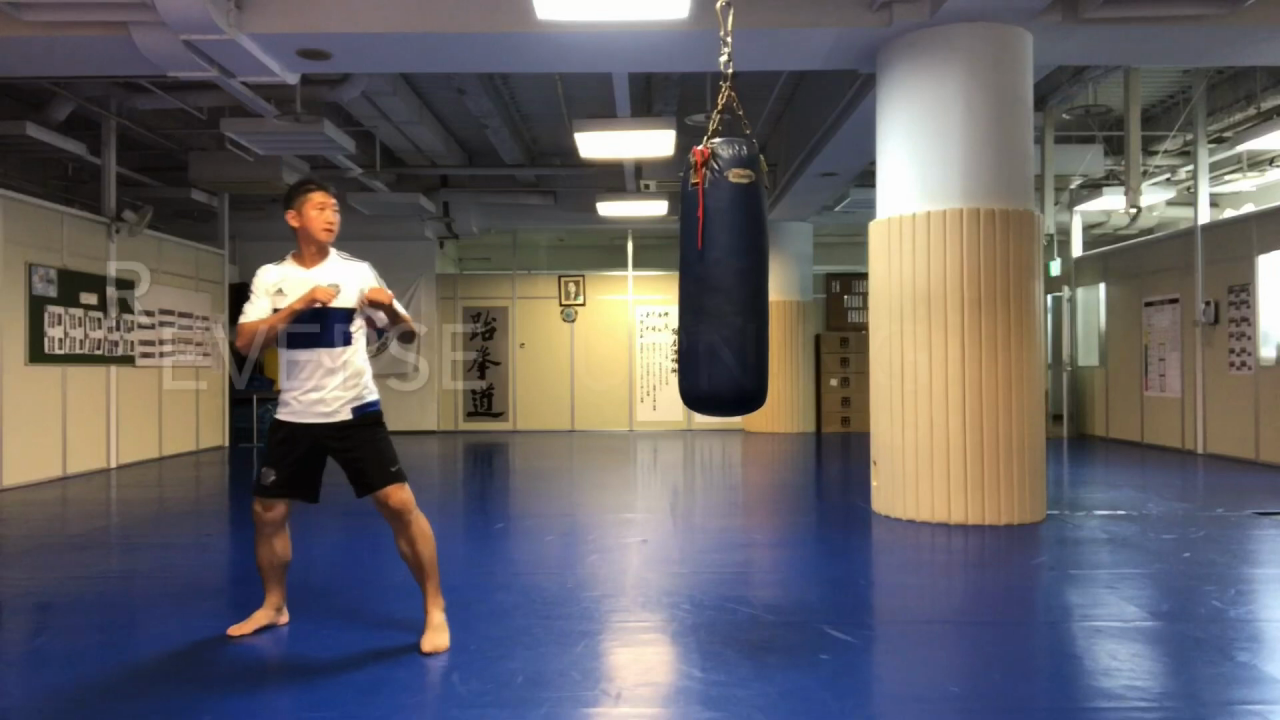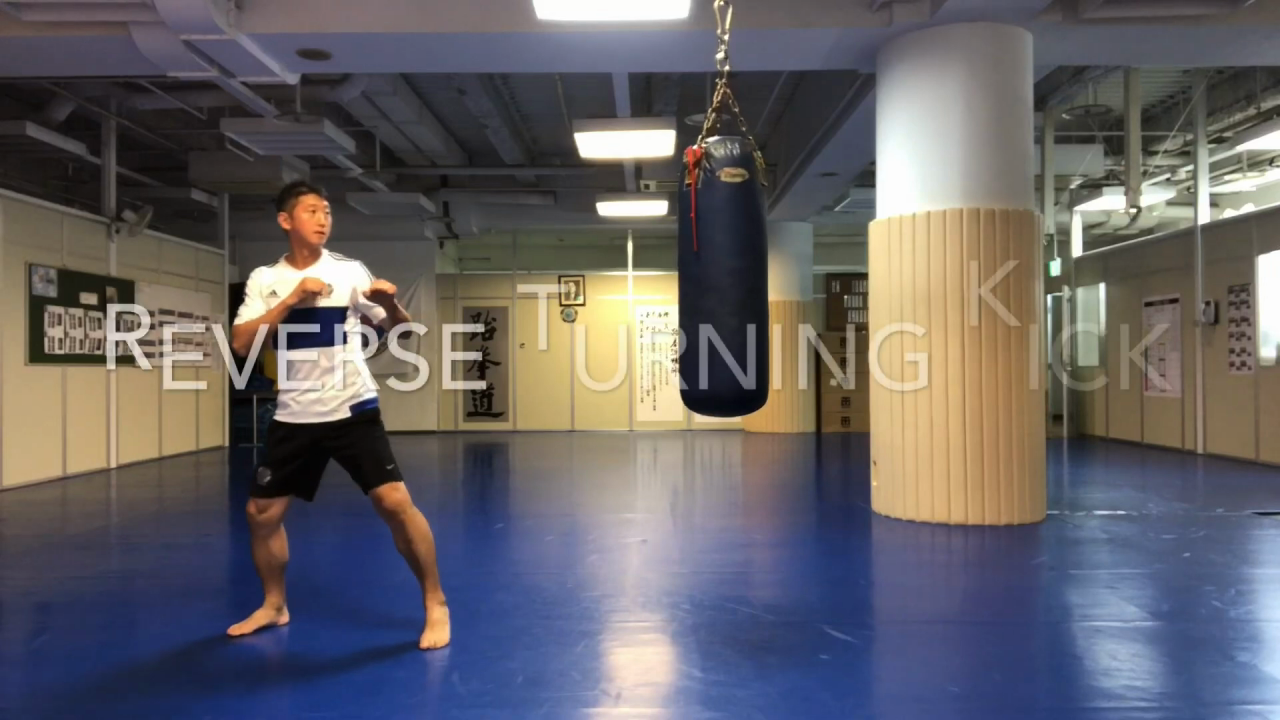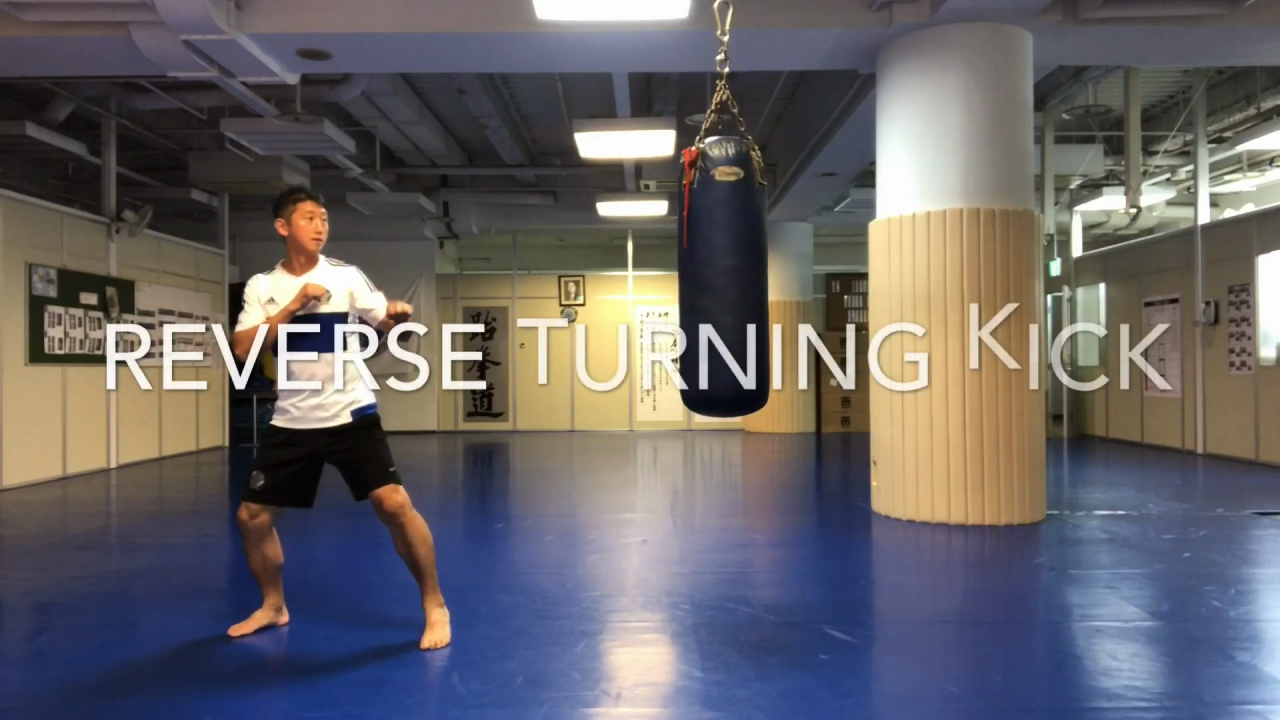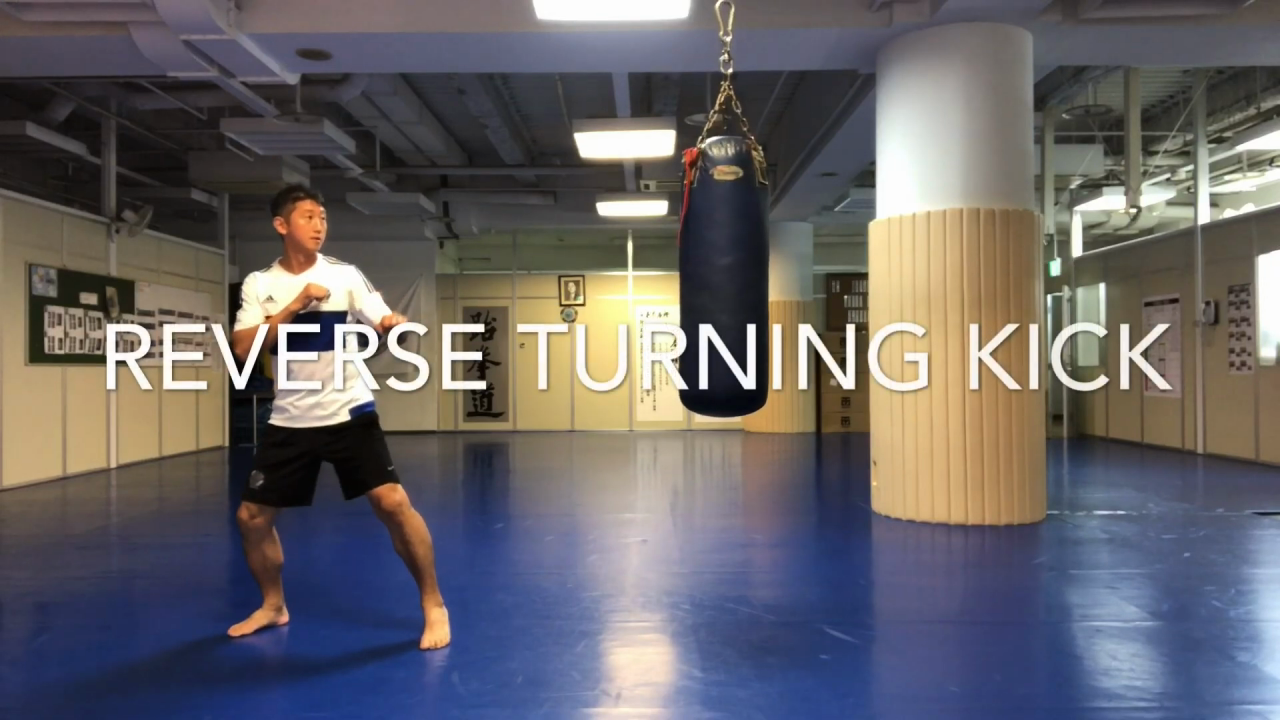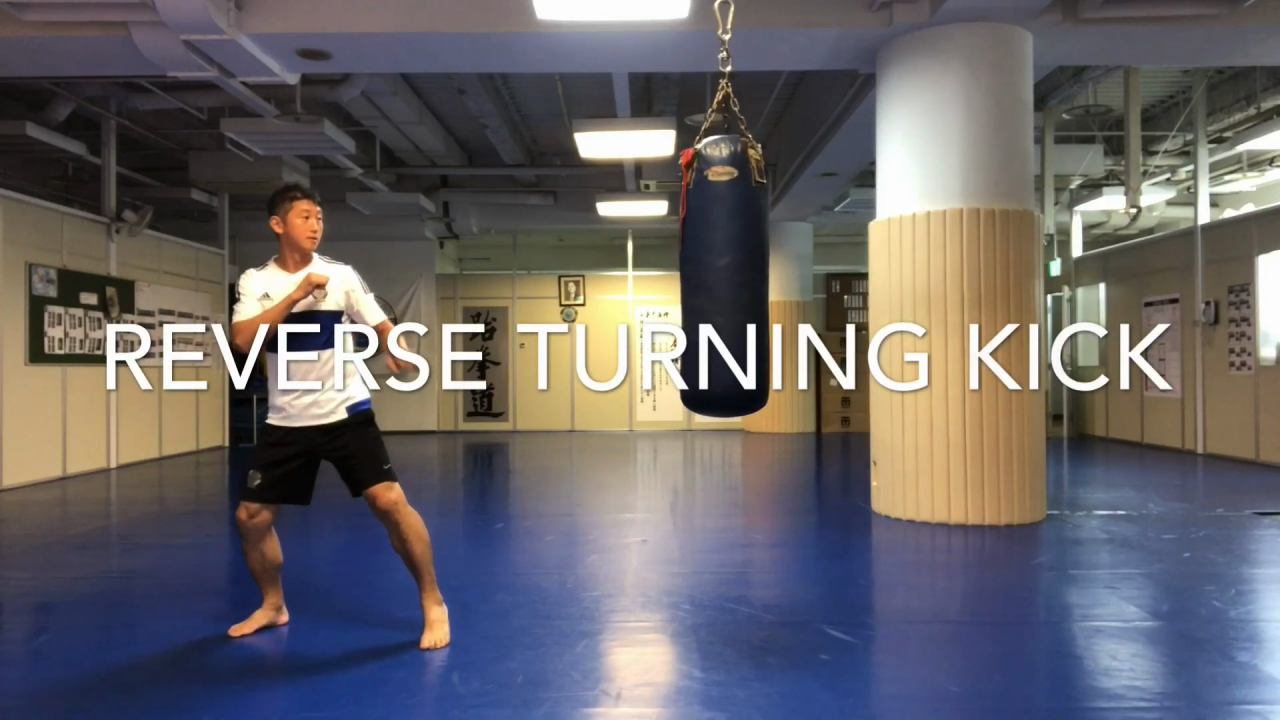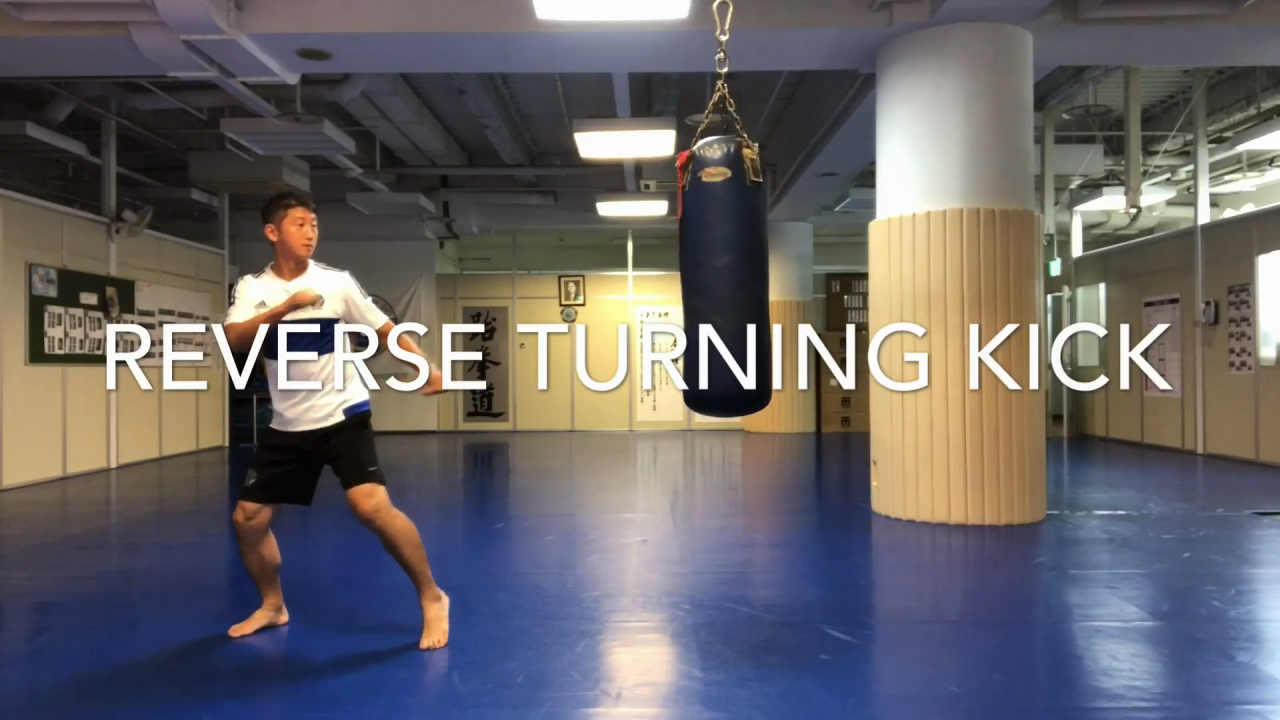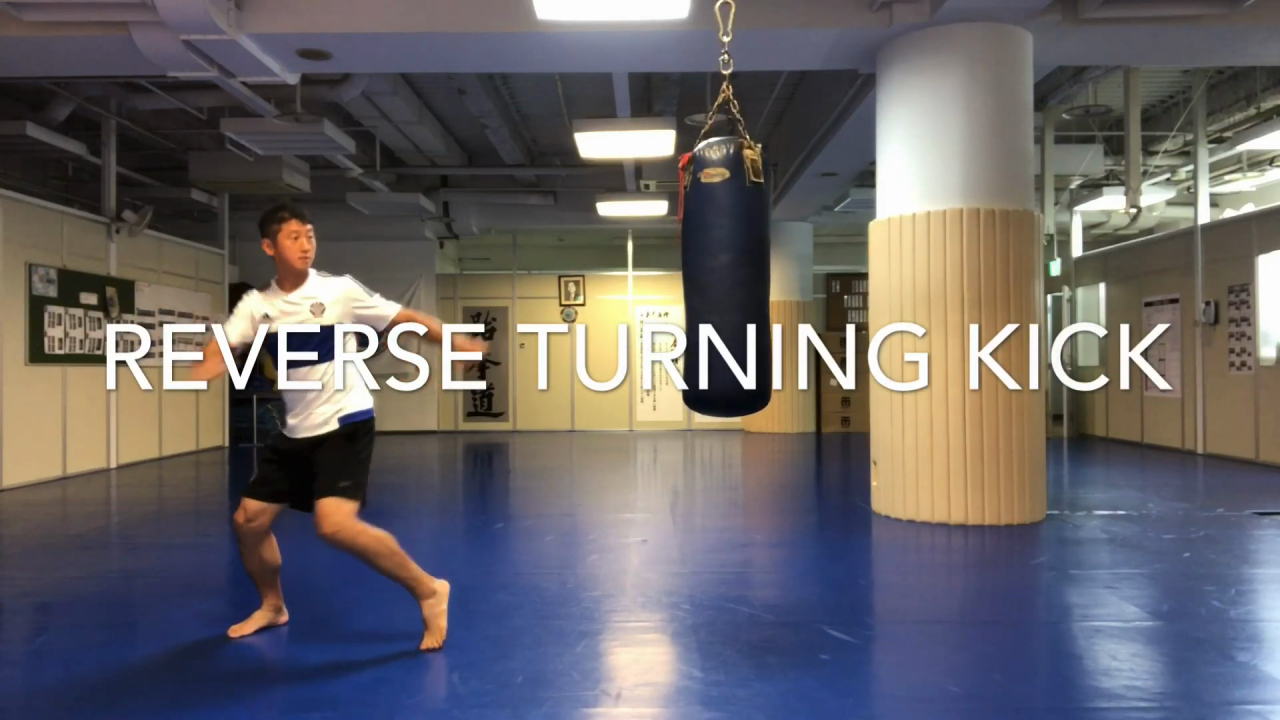
dt=0.5s
person 1, frame 1
left shoulder: (357, 271)
right shoulder: (270, 277)
left elbow: (407, 334)
right elbow: (245, 343)
left wrist: (390, 309)
right wrist: (299, 304)
left hip: (354, 411)
right hip: (295, 416)
left knee: (398, 503)
right knee: (267, 512)
left ankle: (434, 609)
right ankle: (274, 605)
person 1, frame 2
left shoulder: (349, 270)
right shoulder: (265, 279)
left elbow: (399, 329)
right elbow: (241, 344)
left wrist: (389, 303)
right wrist: (292, 300)
left hip: (352, 410)
right hip: (294, 416)
left knee: (394, 501)
right knee: (262, 511)
left ankle: (436, 605)
right ankle: (274, 605)
person 1, frame 3
left shoulder: (346, 276)
right shoulder: (261, 286)
left elbow: (391, 328)
right elbow: (243, 350)
left wrist: (400, 315)
right wrist: (294, 305)
left hip: (350, 415)
right hip: (291, 422)
left knee: (394, 504)
right knee: (252, 516)
left ankle: (434, 606)
right ankle: (273, 606)
person 1, frame 4
left shoulder: (345, 275)
right shoulder: (259, 284)
left elbow: (386, 323)
right elbow: (243, 349)
left wrist: (397, 327)
right wrist: (296, 305)
left hip: (349, 413)
right hip: (289, 421)
left knee: (392, 502)
right knee: (252, 516)
left ankle: (433, 605)
right ankle: (273, 606)
person 1, frame 5
left shoulder: (341, 275)
right shoulder: (255, 281)
left elbow: (380, 326)
right elbow: (244, 340)
left wrist: (396, 349)
right wrist: (298, 293)
left hip: (346, 412)
right hip: (286, 421)
left knee: (388, 500)
right knee: (251, 516)
left ankle: (432, 603)
right ankle: (273, 605)
person 1, frame 6
left shoulder: (337, 282)
right shoulder: (251, 288)
left elbow: (385, 329)
right elbow: (232, 341)
left wrist: (427, 367)
right wrist: (281, 310)
left hip: (343, 415)
right hip: (287, 426)
left knee: (371, 506)
right knee: (247, 518)
left ankle: (432, 598)
right ankle: (273, 606)
person 1, frame 7
left shoulder: (340, 290)
right shoulder: (255, 304)
left elbow: (405, 318)
right elbow: (218, 348)
left wrist: (458, 342)
right wrist: (206, 366)
left hip: (346, 424)
right hip: (295, 433)
left knee: (335, 524)
right knee: (248, 520)
left ankle: (428, 590)
right ankle: (272, 605)
